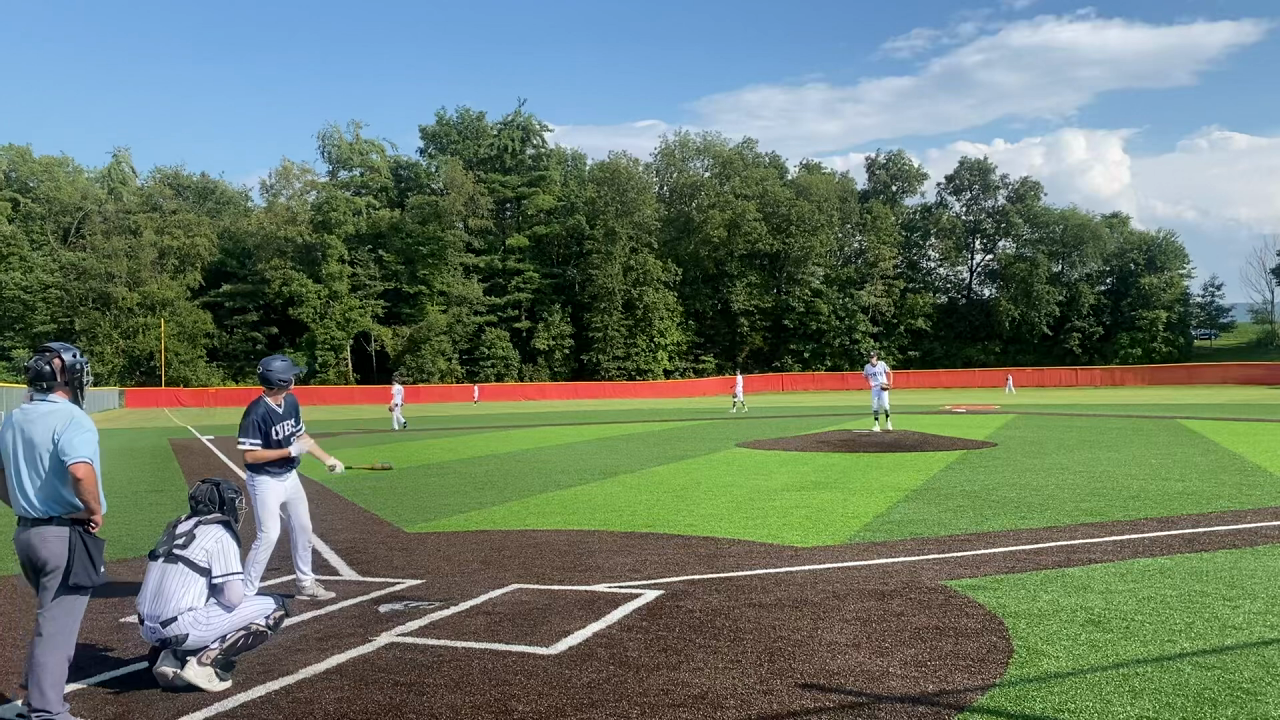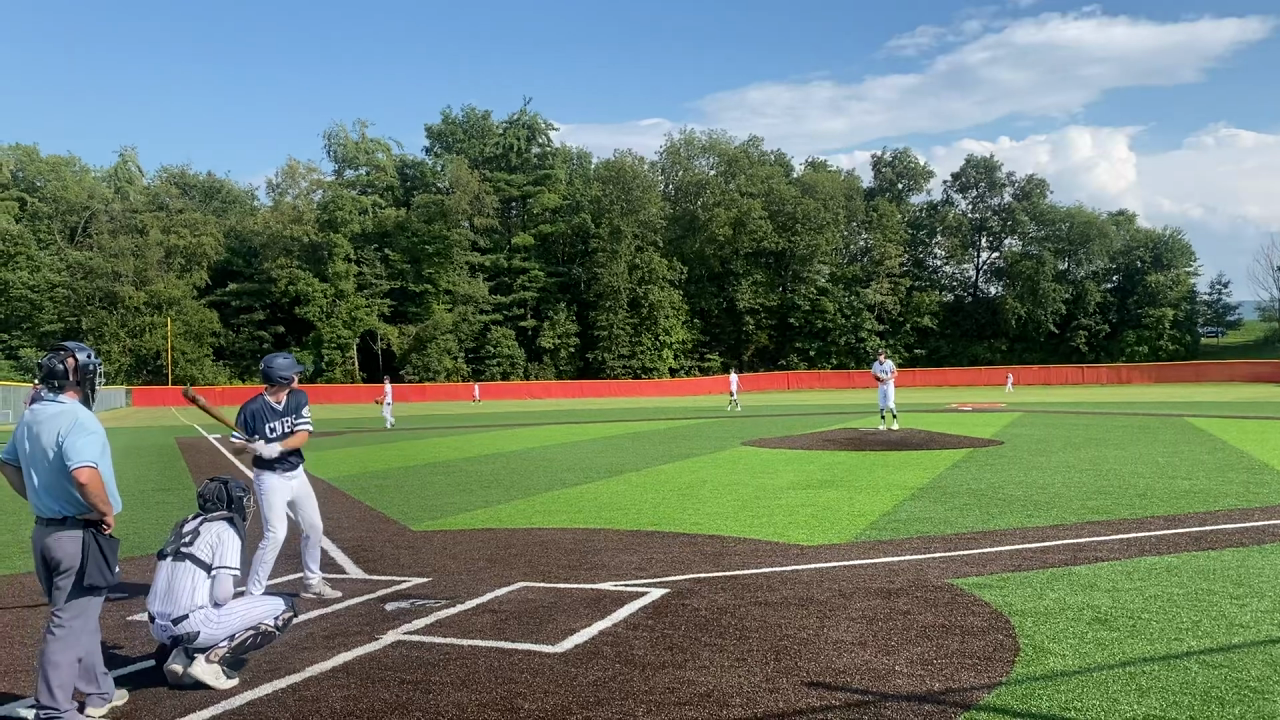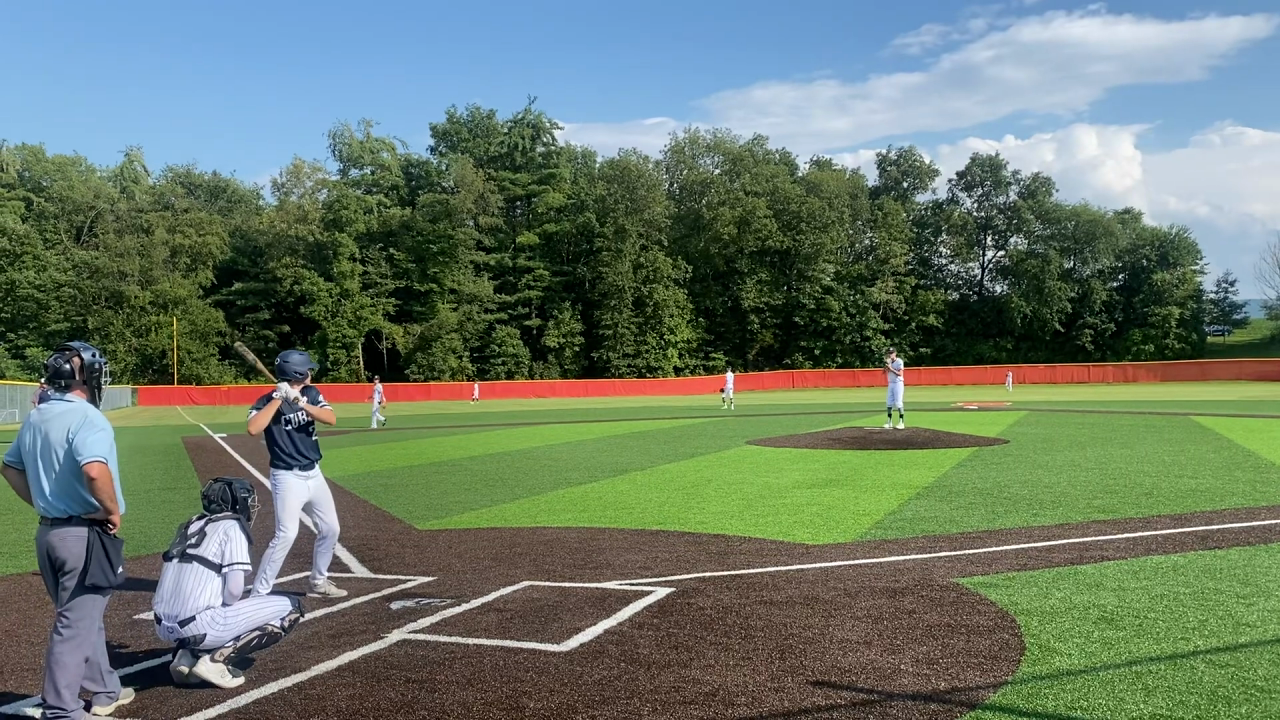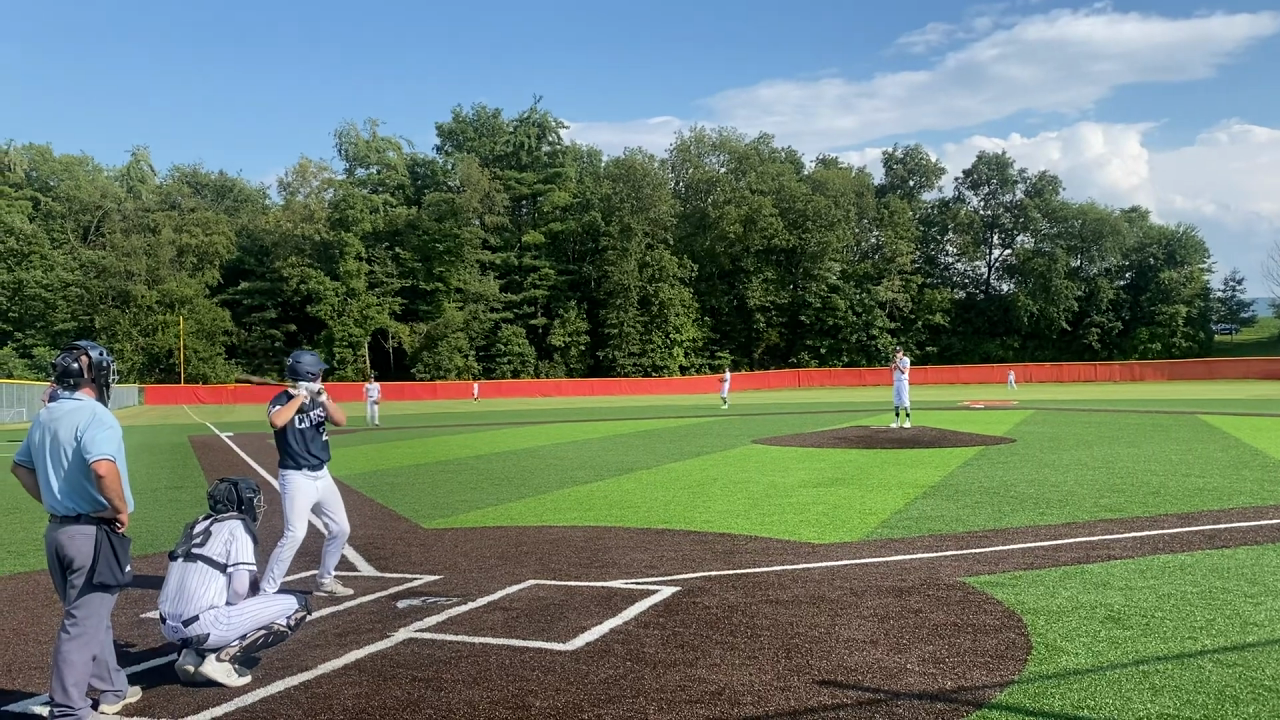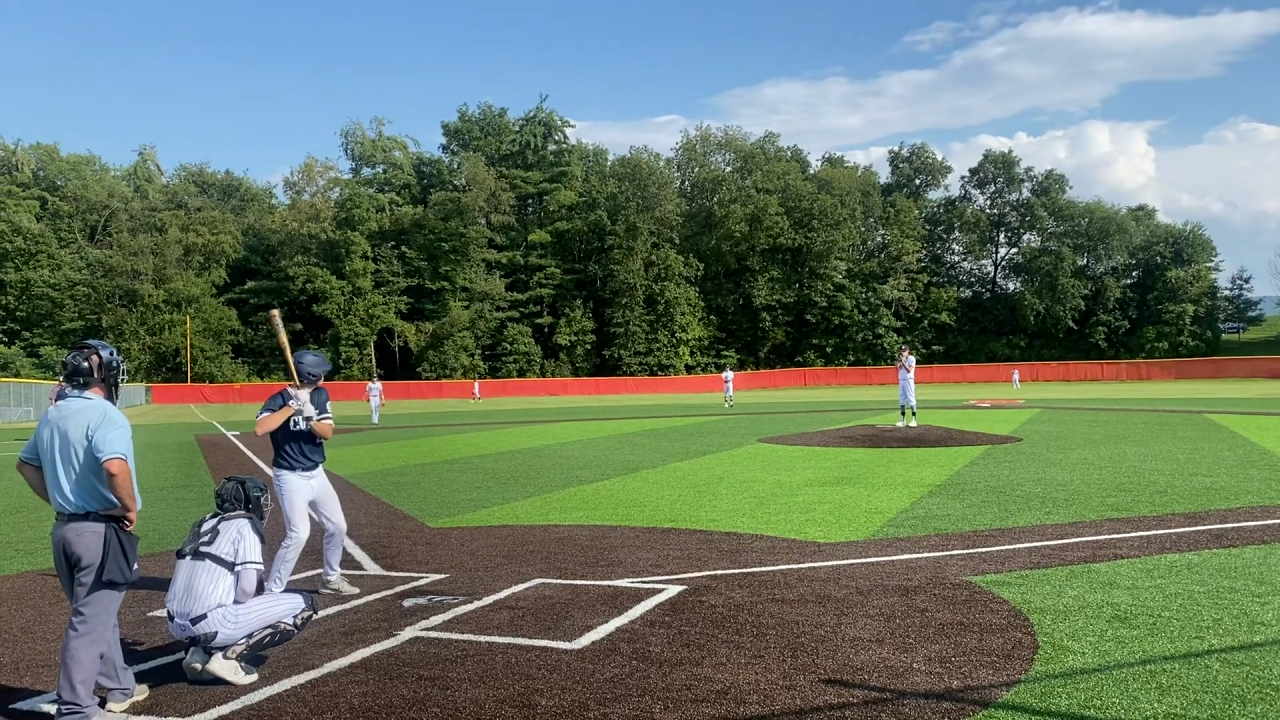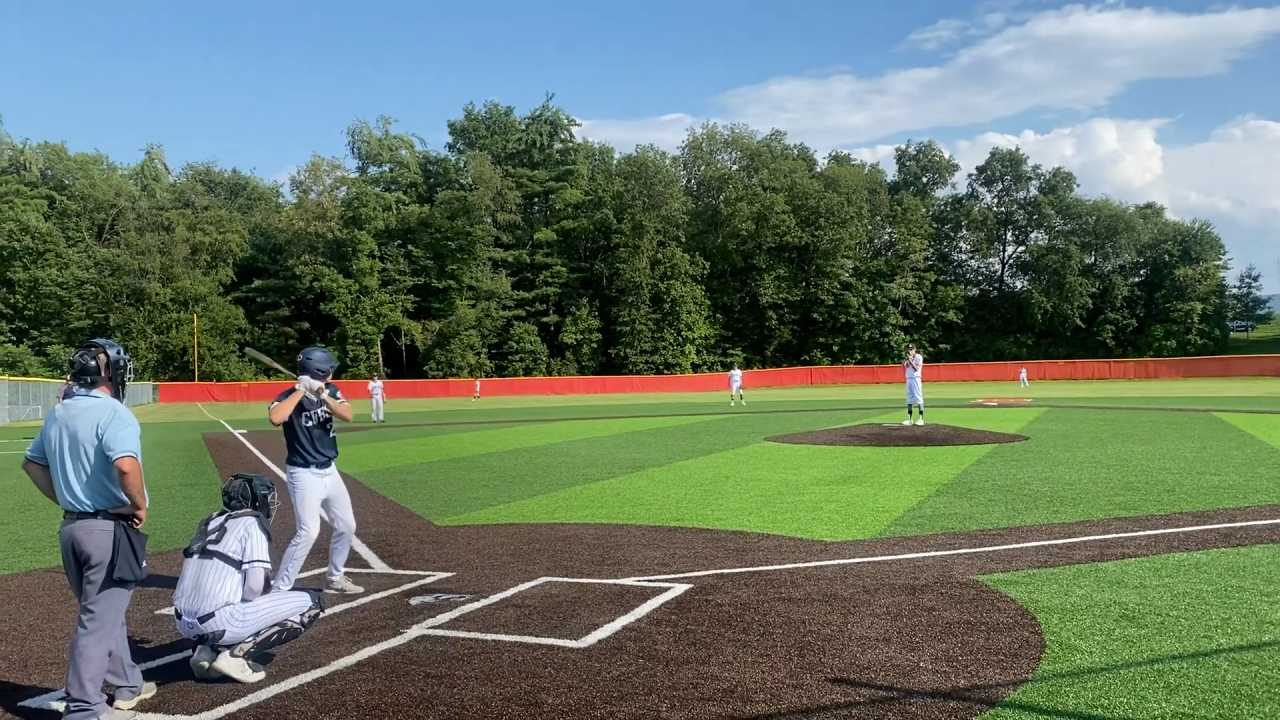
dt=0.5s
person 1, frame 1
right shoulder: (71, 417)
right elbow: (80, 471)
right wrist: (95, 510)
right hip: (65, 535)
left knee: (45, 619)
right knee: (56, 626)
person 1, frame 2
right shoulder: (79, 419)
right elbow: (84, 475)
right wrist: (106, 513)
left hip: (44, 531)
right hip: (80, 535)
left knee: (79, 617)
right knee: (69, 624)
person 1, frame 3
left shoulder: (35, 418)
right shoulder: (86, 417)
right elbow: (95, 471)
right wrist: (113, 511)
left hip: (48, 531)
right hip: (84, 534)
left knee: (84, 617)
right knee: (75, 624)
person 1, frame 4
left shoulder: (45, 416)
right shoulder: (95, 415)
left elbow: (21, 466)
right elbow: (102, 468)
right wrist: (120, 510)
left hip: (58, 529)
right hip: (93, 532)
left knee: (92, 614)
right knee: (83, 622)
left ankle: (112, 689)
person 1, frame 5
left shoulder: (52, 415)
right shoulder: (105, 414)
left elbow: (26, 464)
right elbow: (115, 468)
right wrist: (130, 508)
left hip: (64, 528)
right hip: (100, 530)
left knee: (98, 613)
right knee: (91, 620)
left ankle: (120, 687)
person 1, frame 6
left shoulder: (57, 414)
right shoulder: (114, 412)
left elbow: (32, 463)
right elbow: (126, 465)
right wrist: (140, 506)
left hip: (72, 527)
right hip: (109, 529)
left knee: (105, 610)
right knee: (99, 618)
left ankle: (127, 685)
person 2, frame 1
left shoulder: (290, 401)
right shoulder: (256, 412)
right elbow: (249, 455)
left wrist: (326, 458)
right wrist: (291, 450)
left hip: (290, 477)
right hip: (265, 481)
left knee: (303, 529)
right knee: (268, 536)
left ankle: (305, 584)
right ankle: (245, 596)
person 2, frame 2
left shoulder: (299, 398)
right shoulder: (253, 409)
left elbow: (303, 435)
right elbow: (237, 446)
left wrist: (277, 447)
right wrist: (252, 446)
left hip: (297, 475)
right hip: (270, 479)
left knee: (314, 528)
right knee: (275, 536)
left ankle: (313, 583)
right ankle: (252, 595)
person 2, frame 3
left shoulder: (311, 393)
right shoulder: (268, 400)
left elbow: (331, 419)
right elbow: (253, 429)
left wrist: (300, 401)
right wrist: (277, 399)
left hip: (314, 475)
right hip: (287, 478)
left knee: (330, 529)
right knee: (286, 535)
left ankle: (318, 583)
right ankle: (258, 594)
person 2, frame 4
left shoulder: (318, 395)
right shoulder: (282, 399)
left elbow: (341, 421)
right elbow: (277, 422)
left wrist: (322, 398)
right wrist: (301, 395)
left hip: (322, 475)
right hip: (296, 478)
left knee: (340, 529)
right knee: (294, 535)
left ankle: (325, 581)
right ankle: (265, 593)
person 2, frame 5
left shoulder: (320, 395)
right shoulder: (278, 400)
left elbow: (328, 433)
right elbow: (259, 430)
left wrist: (310, 418)
right wrist: (292, 406)
left hip: (317, 474)
right hip: (290, 478)
left knee: (337, 527)
right knee: (298, 535)
left ankle: (331, 579)
right ankle: (271, 592)
person 2, frame 6
left shoulder: (329, 391)
right shoulder: (289, 397)
left elbow: (348, 415)
right elbow: (275, 418)
left wrist: (323, 394)
right wrist: (301, 390)
left hip: (330, 472)
right hip: (304, 475)
left knee: (346, 526)
right knee: (308, 533)
left ankle: (335, 579)
right ankle: (279, 590)
person 3, frame 1
left shoulder: (178, 526)
right shoulder: (221, 532)
right elbow: (234, 598)
left hip: (148, 628)
right hip: (181, 627)
right knee: (275, 608)
left ankle: (172, 658)
right ankle: (203, 663)
person 3, frame 2
left shoulder: (187, 525)
right shoulder: (225, 528)
right elbow: (222, 593)
left hip: (158, 626)
right hip: (190, 624)
right knee: (284, 608)
left ankle: (182, 656)
right ankle: (211, 660)
person 3, frame 3
left shoulder: (190, 526)
right shoulder: (232, 526)
right elbow: (234, 589)
right wrist: (224, 615)
left hip: (163, 627)
right hip: (198, 626)
right knee: (290, 608)
left ankle: (188, 656)
right ankle: (217, 660)
person 3, frame 4
left shoulder: (197, 525)
right shoulder: (238, 526)
right elbow: (239, 589)
left hip: (169, 626)
right hip: (202, 625)
right knee: (297, 606)
left ankle: (193, 654)
right ankle: (222, 659)
person 3, frame 5
left shoulder: (204, 524)
right shoulder: (245, 525)
right elbow: (247, 588)
right wrist: (235, 617)
left hip: (176, 624)
right hip: (210, 623)
right knee: (304, 605)
left ankle: (201, 652)
right ankle: (229, 657)
person 3, frame 6
left shoulder: (210, 522)
right shoulder: (252, 523)
right elbow: (254, 586)
right wrist: (245, 613)
left hip: (184, 623)
right hip: (217, 622)
right knee: (311, 603)
left ankle: (207, 651)
right ankle: (236, 654)
